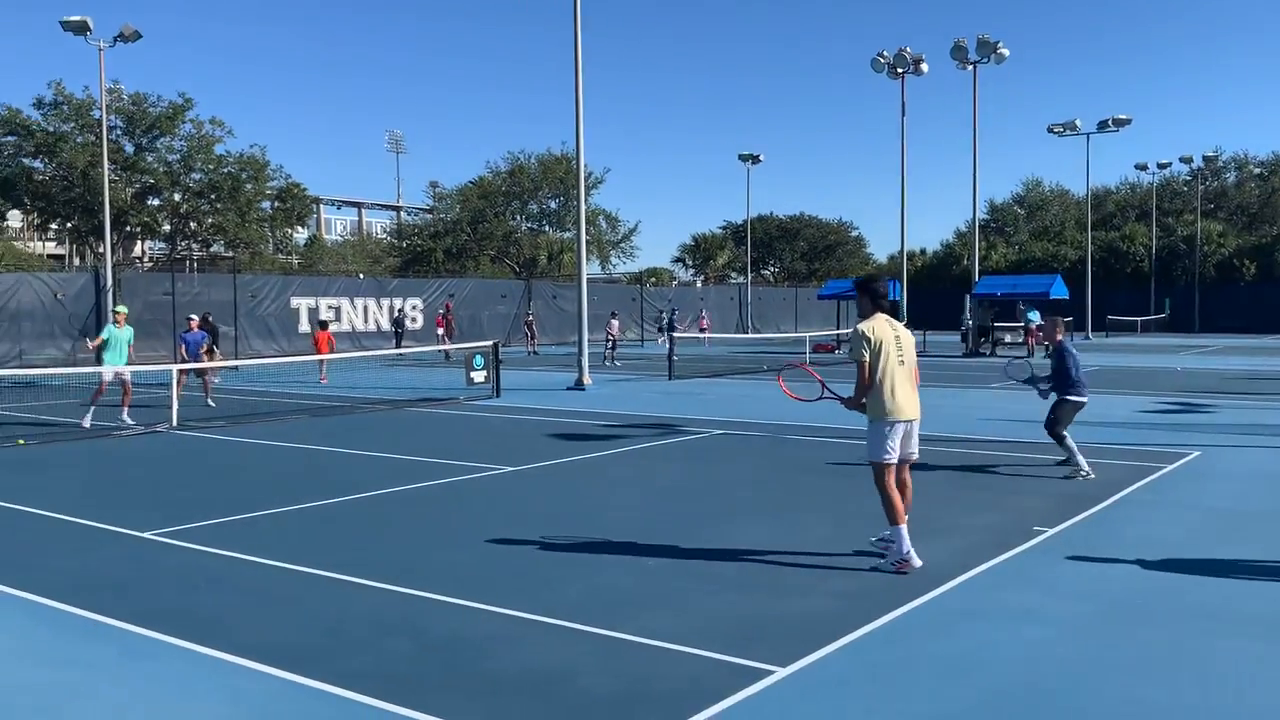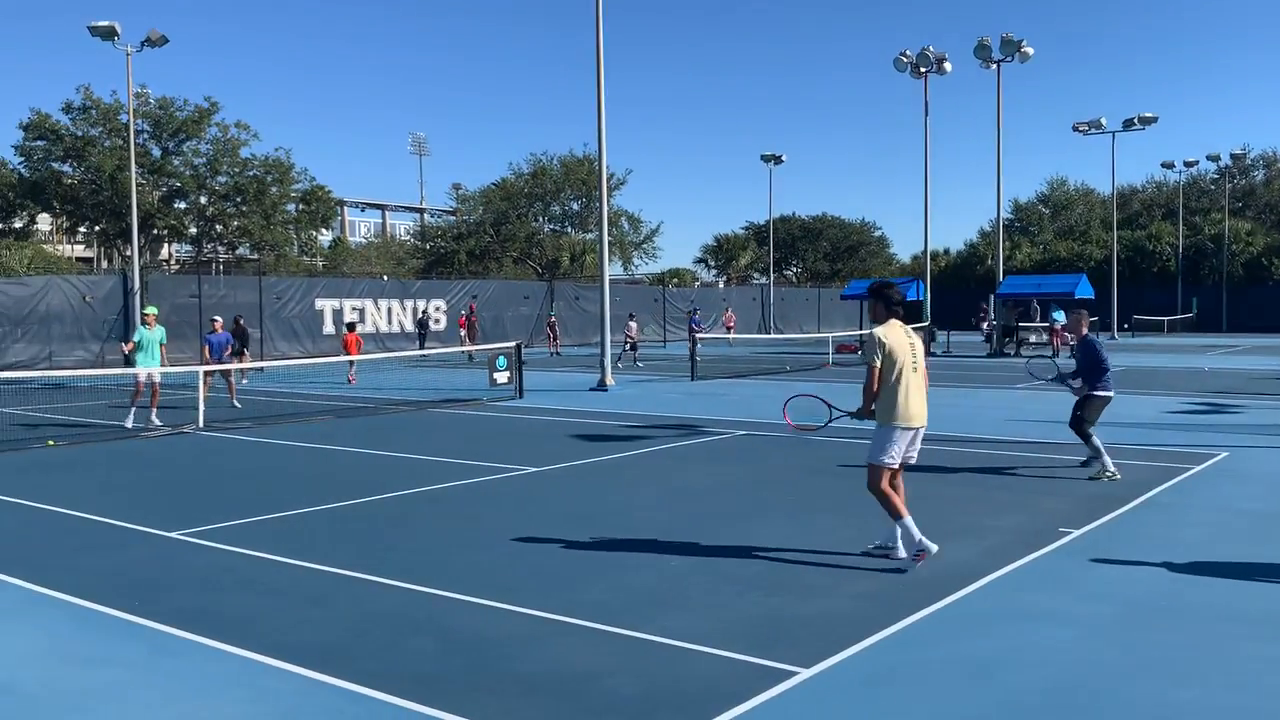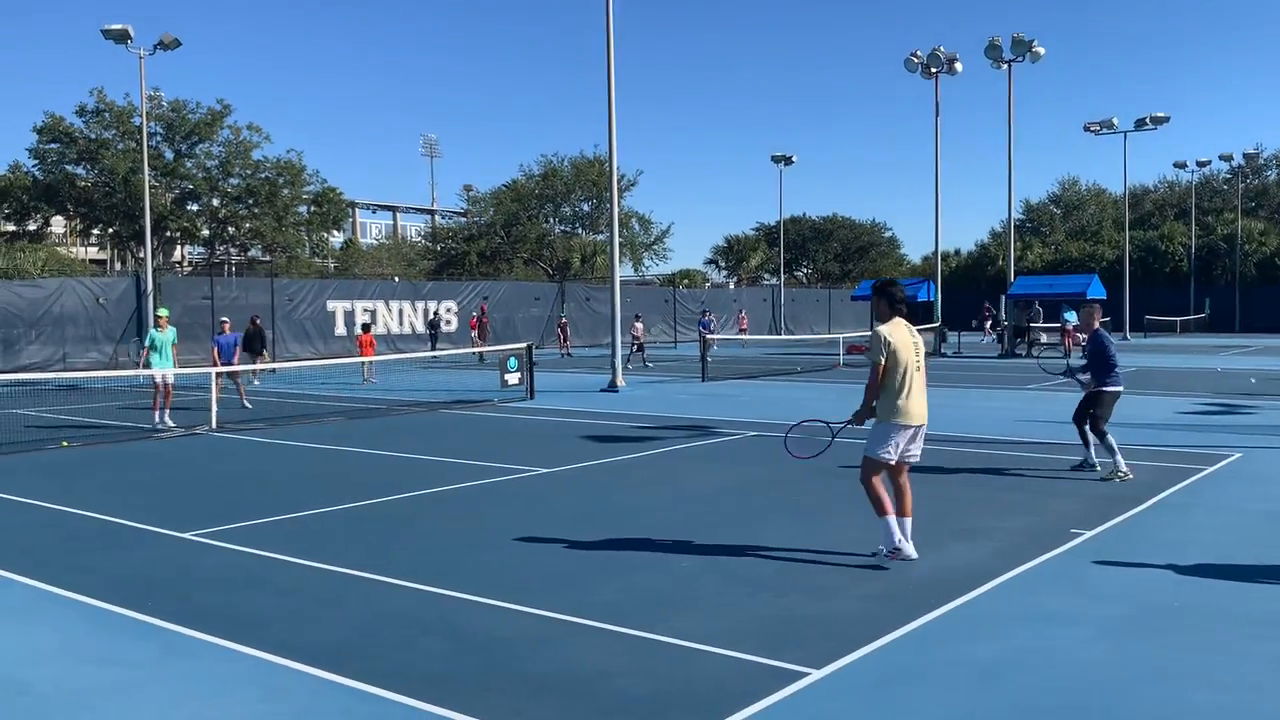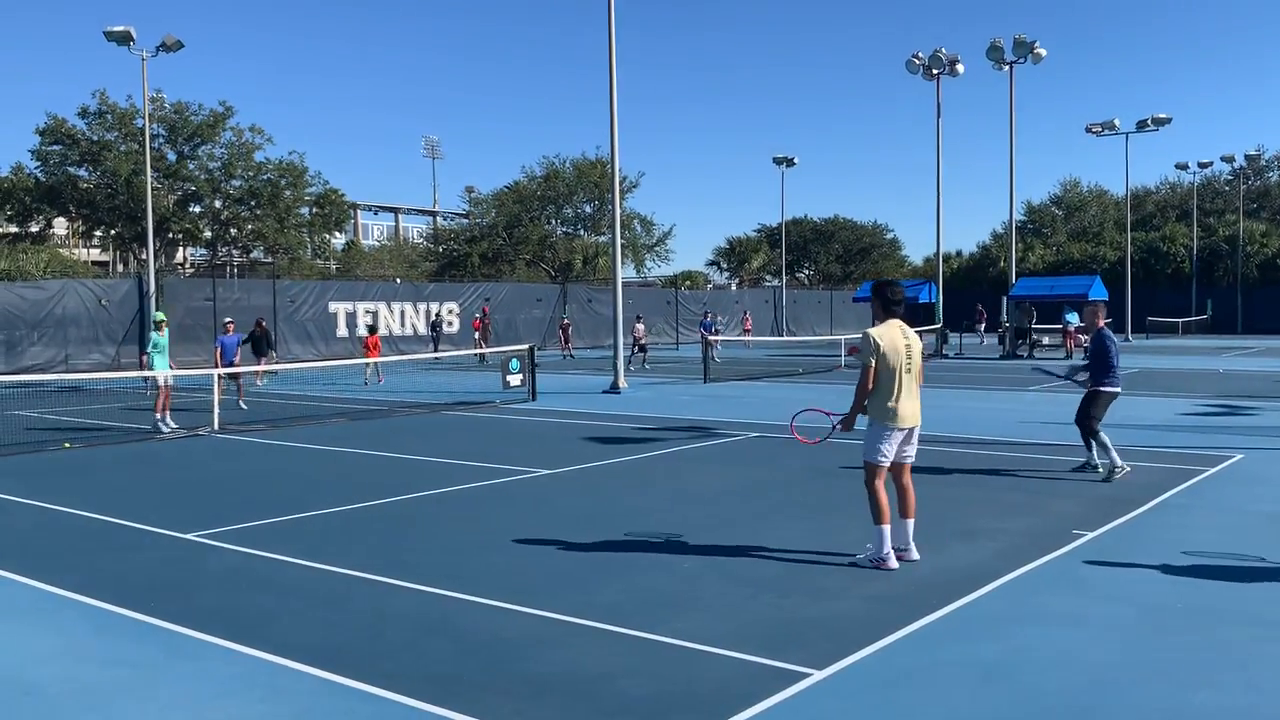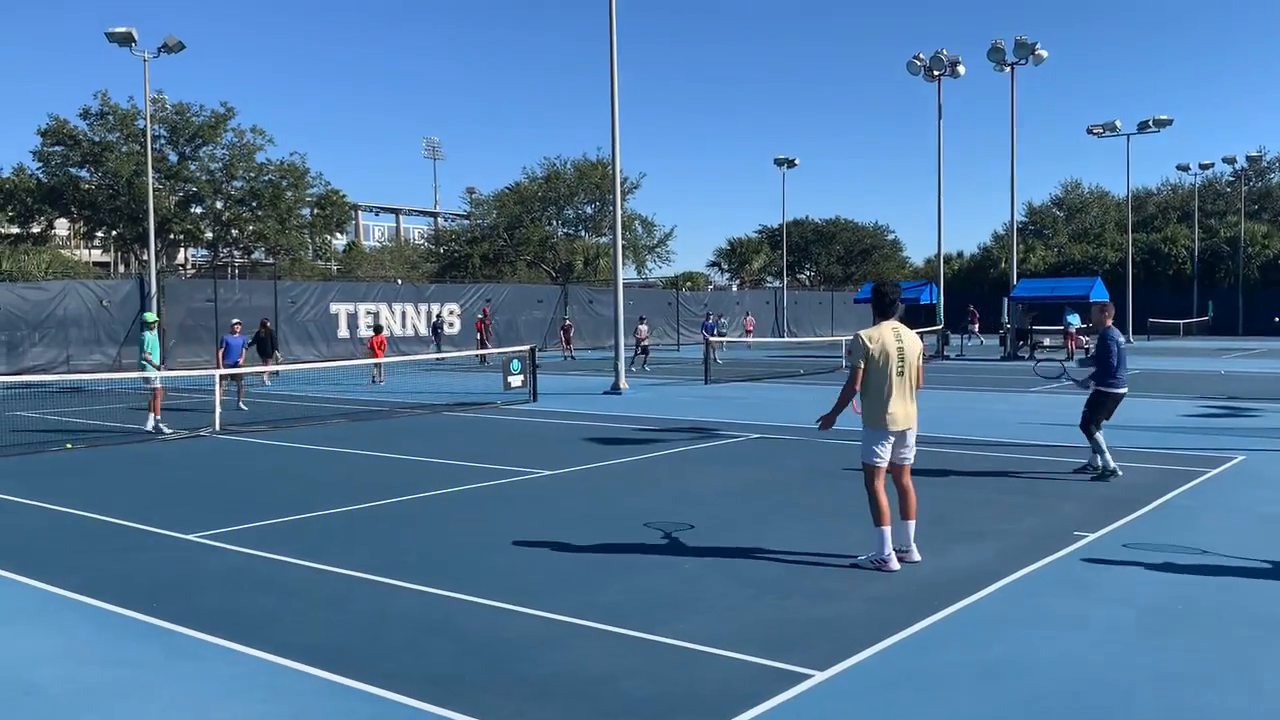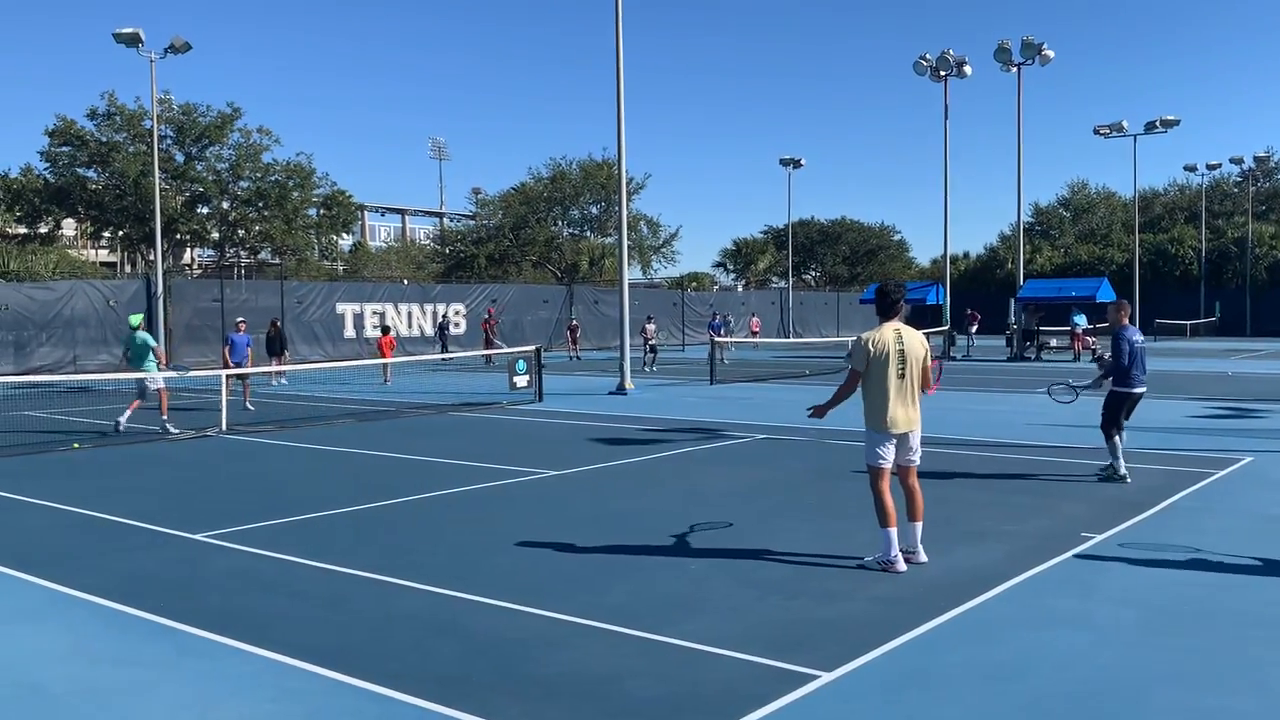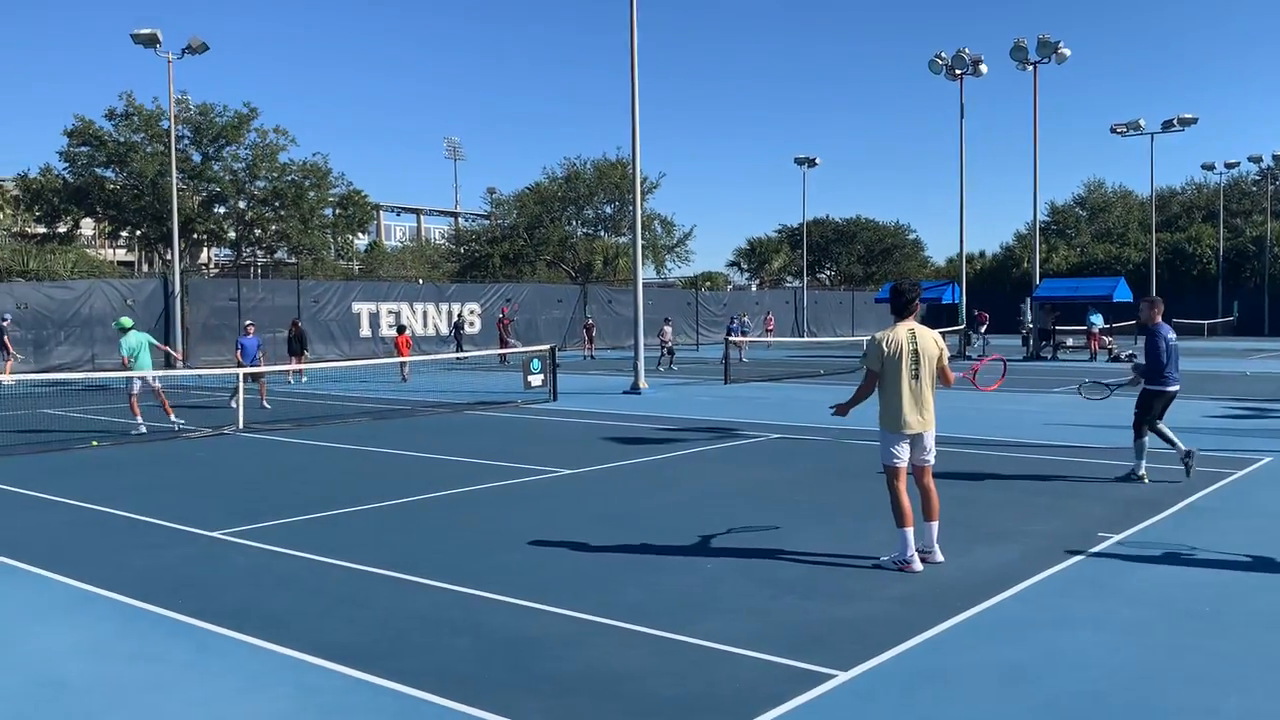
dt=0.2s
person 1, frame 1
left shoulder: (865, 329)
right shoulder: (904, 330)
left elbow: (864, 380)
right elbow: (915, 378)
left wrist: (855, 401)
left hip: (886, 414)
right hip: (911, 410)
left knee: (885, 481)
right knee: (902, 475)
left ankle: (906, 554)
right ankle: (894, 537)
person 1, frame 2
left shoulder: (878, 335)
right shoulder: (913, 336)
left elbow: (872, 386)
left wrist: (865, 409)
left hip: (894, 419)
right hip: (918, 417)
left knee: (877, 484)
right knee: (893, 480)
left ankle: (919, 541)
right ankle: (894, 543)
person 1, frame 3
left shoulder: (883, 333)
right shoulder: (914, 334)
left elbow: (875, 382)
left wrist: (864, 410)
left hip: (894, 417)
right hip: (918, 415)
left knee: (870, 476)
right knee: (899, 477)
left ankle: (897, 541)
right ankle: (905, 543)
person 1, frame 4
left shoulder: (874, 335)
right shoulder: (912, 335)
left elbow: (866, 384)
left wrist: (852, 414)
left hip: (886, 419)
right hip: (911, 417)
left knee: (874, 481)
right knee: (902, 479)
left ankle: (884, 553)
right ankle: (907, 545)
person 1, frame 5
left shoulder: (865, 338)
right shoulder: (913, 337)
left elbow: (853, 386)
right elbow: (918, 383)
left wrist: (833, 414)
left hip: (879, 422)
right hip: (907, 419)
left knee: (875, 484)
right knee: (904, 480)
left ankle: (886, 555)
right ankle: (908, 547)
person 1, frame 6
left shoulder: (867, 340)
right shoulder: (919, 338)
left elbow: (850, 385)
right elbow: (927, 384)
left wrist: (825, 407)
left hip: (881, 424)
right hip: (911, 421)
left knee: (881, 486)
right knee: (910, 482)
left ankle: (892, 555)
right ankle: (914, 548)
person 1, frame 7
left shoulder: (881, 340)
right shoulder: (934, 337)
left elbow: (869, 386)
right elbow: (948, 380)
left wrist: (847, 406)
right wrist: (955, 375)
left hip: (895, 424)
right hip: (925, 422)
left knee: (897, 486)
right knee: (926, 481)
left ankle: (909, 555)
right ankle: (931, 547)
person 2, frame 1
left shoulder: (1062, 350)
right shoulder: (1061, 348)
left elbow: (1069, 376)
left wrist: (1049, 390)
right wrist: (1043, 380)
left hip: (1073, 396)
right hip: (1071, 395)
left knee: (1054, 429)
right knee: (1052, 425)
left ankle: (1084, 468)
right ankle: (1073, 457)
person 2, frame 2
left shoulder: (1092, 343)
right shoulder: (1080, 343)
left elbow: (1105, 367)
left wrist: (1085, 386)
right wrist: (1069, 376)
left hip: (1100, 392)
right hip: (1092, 391)
left knee: (1081, 427)
right knee: (1075, 423)
left ankle: (1110, 469)
right ankle: (1095, 455)
person 2, frame 3
left shoulder: (1101, 338)
right shoulder: (1091, 337)
left elbow: (1112, 364)
left wrist: (1093, 381)
right wrist: (1078, 370)
left hip: (1108, 388)
right hip: (1099, 387)
left knee: (1097, 426)
right knee: (1079, 418)
left ankle: (1122, 469)
right ankle: (1090, 460)
person 2, frame 4
left shoulder: (1104, 337)
right shoulder: (1096, 336)
left elbow: (1110, 364)
left wrist: (1090, 379)
right wrist: (1080, 368)
left hip: (1106, 388)
right hip: (1099, 387)
left knee: (1090, 426)
right knee: (1081, 420)
left ankle: (1117, 465)
right ankle: (1092, 461)
person 2, frame 5
left shoulder: (1108, 336)
right shoulder: (1112, 334)
left elbow: (1110, 365)
left wrist: (1089, 379)
right wrist: (1092, 360)
left hip: (1108, 388)
right hip: (1116, 387)
left knee: (1087, 425)
right knee: (1093, 424)
left ankle: (1110, 467)
right ankle: (1095, 463)
person 2, frame 6
left shoulder: (1120, 335)
right shoulder: (1136, 333)
left elbow: (1121, 364)
left wrist: (1102, 377)
right wrist: (1110, 363)
left hip: (1124, 388)
right hip: (1138, 387)
left knee: (1108, 426)
right knee: (1117, 424)
left ankle: (1120, 472)
right ankle: (1116, 464)
person 2, frame 7
left shoulder: (1155, 333)
right shoulder: (1168, 330)
left elbow: (1158, 362)
left wrist: (1140, 375)
right wrist: (1144, 367)
left hip: (1157, 386)
right hip: (1171, 385)
left knee: (1140, 426)
right knee: (1153, 423)
left ankle: (1138, 472)
right ankle: (1185, 453)
